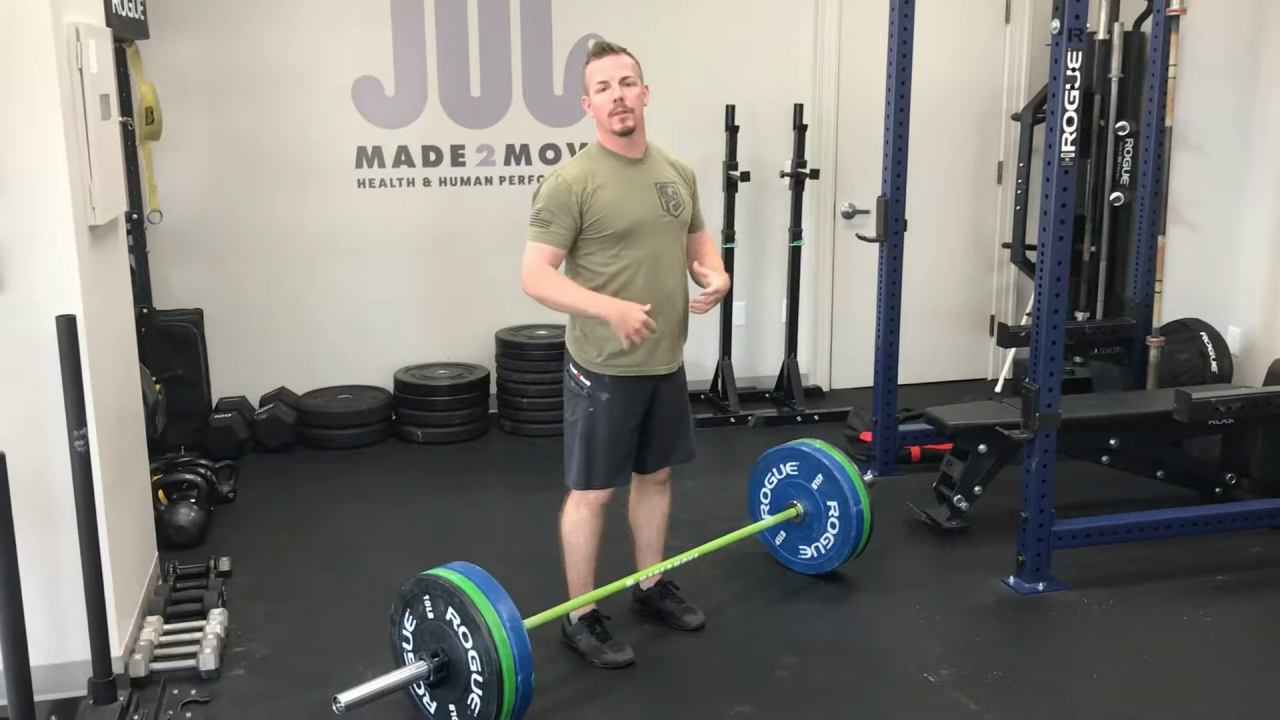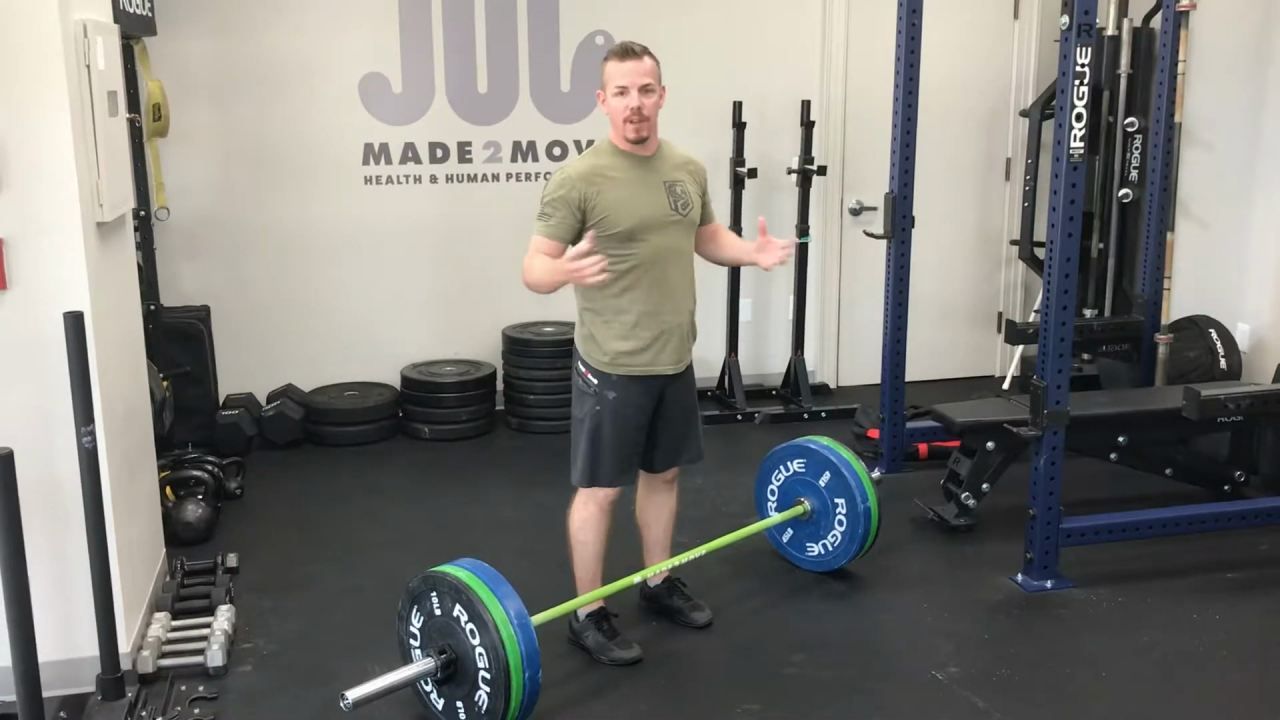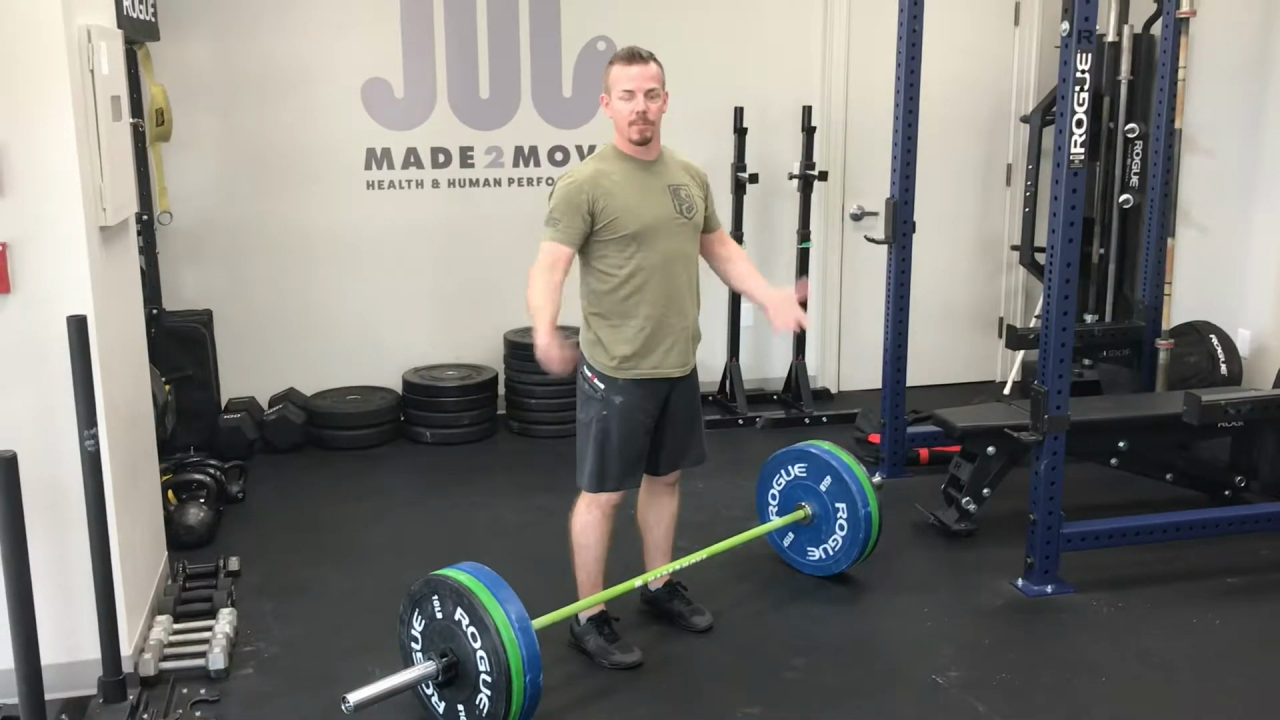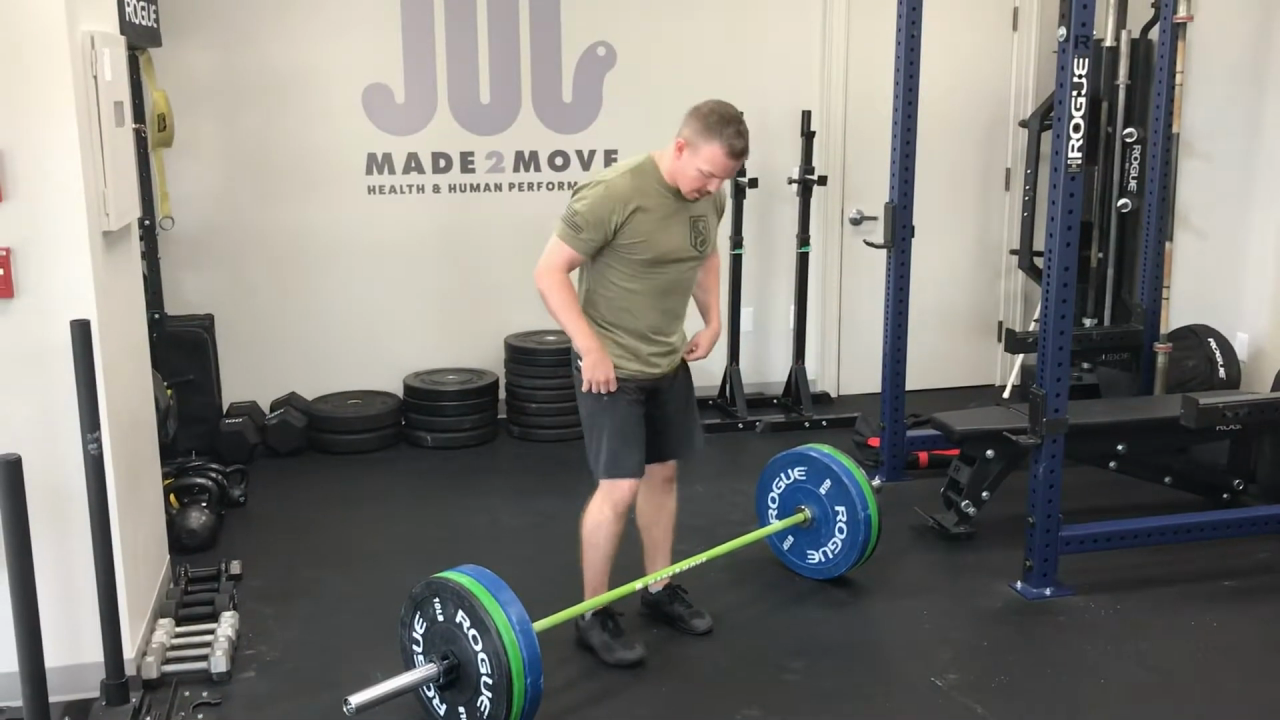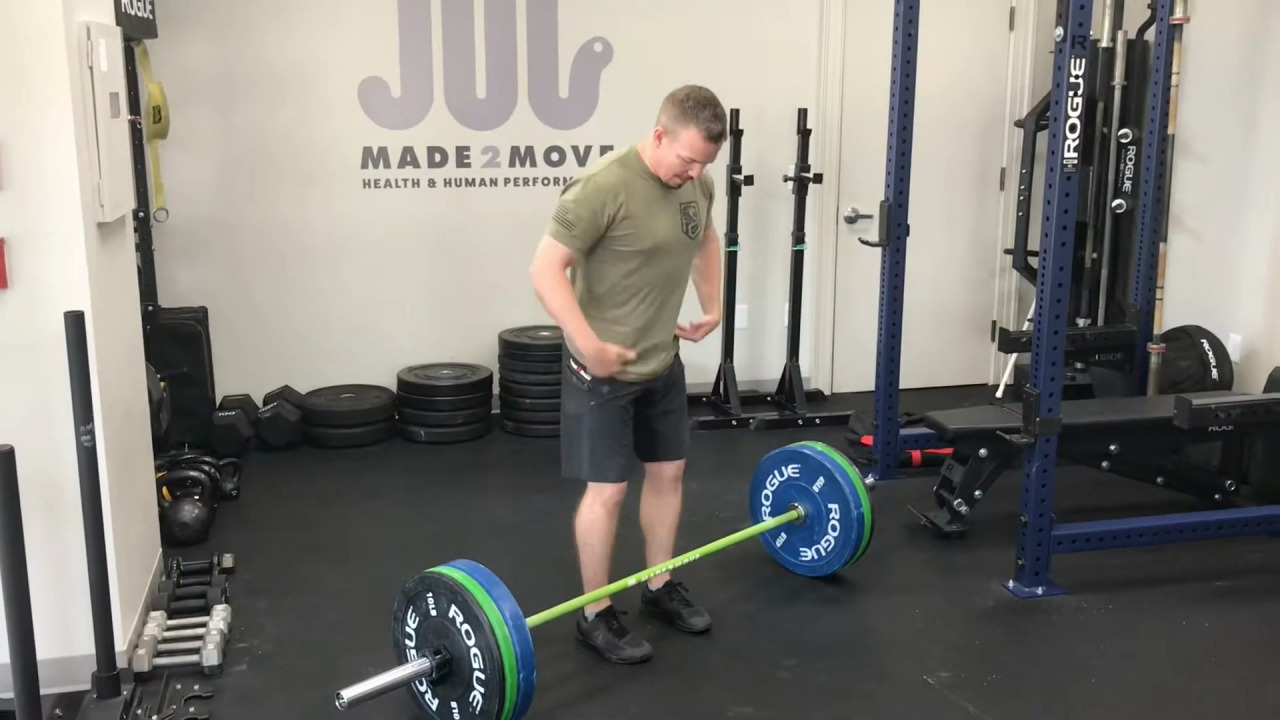
dt=1s
person 1, frame 1
left shoulder: (677, 172)
right shoulder: (571, 182)
left elbow: (697, 240)
right elbow: (536, 276)
left wrist: (715, 274)
right wrist: (611, 309)
left hip: (666, 361)
right hip: (603, 368)
left knee: (655, 474)
right knee: (592, 491)
left ankle: (652, 586)
right ankle: (580, 617)
person 1, frame 2
left shoulder: (687, 168)
right shoulder: (578, 178)
left elbow: (706, 234)
right elbow: (535, 262)
left wrist: (752, 252)
right wrist: (564, 269)
left hip: (674, 359)
right hip: (612, 365)
left knee: (663, 473)
right knee: (599, 488)
left ankle: (659, 582)
right ankle: (588, 614)
person 1, frame 3
left shoulder: (689, 175)
right shoulder: (585, 183)
left elbow: (718, 247)
right elbow: (549, 267)
left wrist: (770, 299)
right wrist: (545, 331)
left hip: (678, 364)
right hip: (616, 371)
left knee: (665, 477)
right knee: (602, 493)
left ankle: (659, 586)
right ankle: (588, 618)
person 1, frame 4
left shoulder: (708, 197)
right shoulder: (613, 192)
right elbow: (550, 271)
left wrist: (713, 321)
right wrist: (592, 348)
left hip: (667, 362)
right hip: (612, 368)
left knee: (663, 474)
right knee: (620, 486)
left ankle: (659, 588)
right ankle: (594, 616)
person 1, frame 5
left shoulder: (697, 183)
right shoulder: (604, 186)
right elbow: (547, 269)
left wrist: (712, 306)
right wrist: (590, 344)
left hip: (663, 362)
right hip: (606, 370)
left knee: (667, 473)
right knee: (607, 489)
left ankle: (660, 587)
right ankle: (595, 615)
